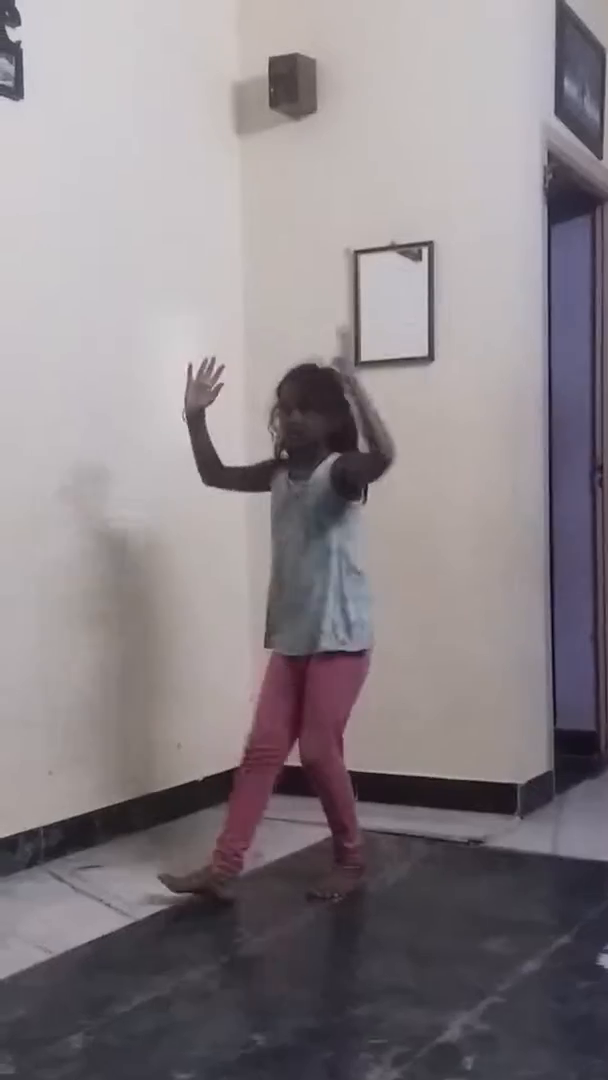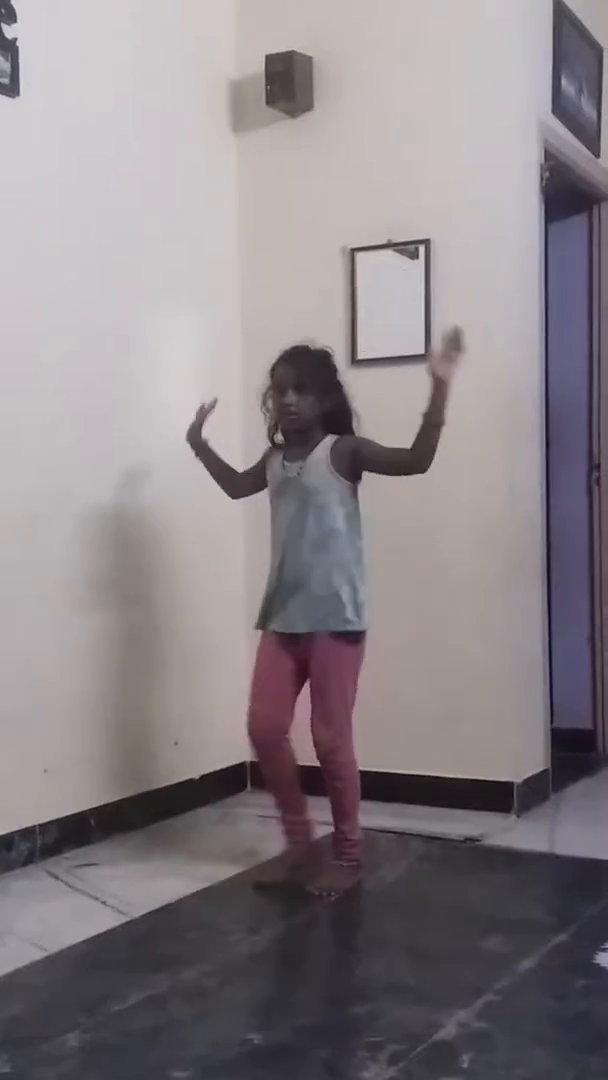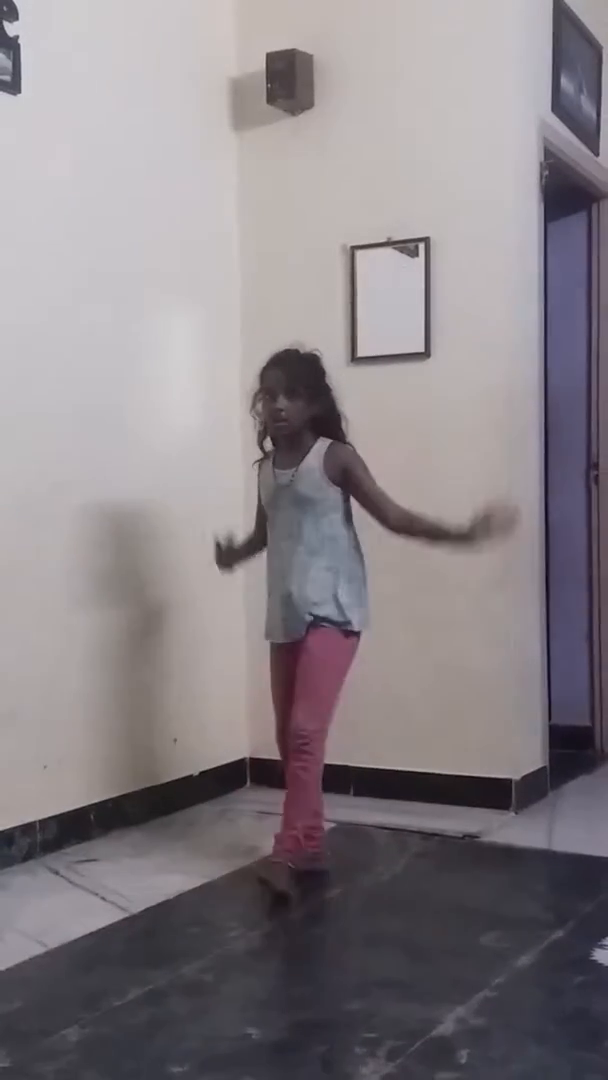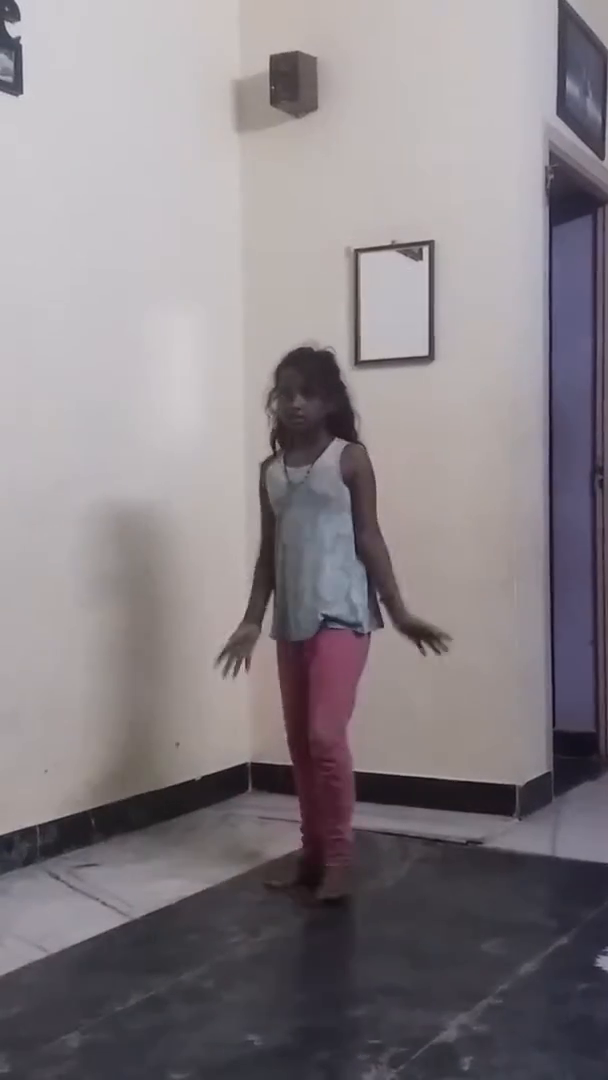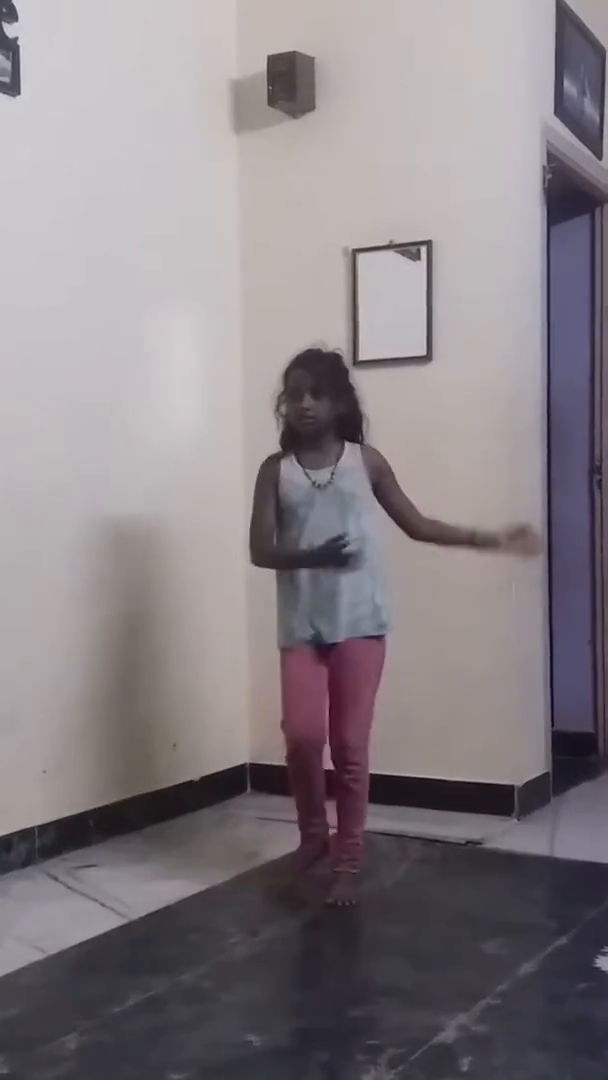
dt=0.3s
person 1, frame 1
left shoulder: (341, 471)
right shoulder: (277, 473)
left elbow: (383, 456)
right elbow: (216, 475)
left wrist: (352, 386)
right wrist: (195, 414)
left hip: (340, 635)
right hip: (288, 635)
left knee: (319, 752)
right knee: (262, 749)
left ankle: (351, 861)
right ankle: (222, 868)
person 1, frame 2
left shoulder: (342, 451)
right shoulder: (274, 457)
left elbow: (417, 459)
right elbow: (236, 485)
left wrist: (439, 386)
right wrist: (199, 444)
left hip: (336, 616)
right hip: (282, 614)
left knee: (331, 737)
right knee: (265, 727)
left ankle: (347, 856)
right ankle: (300, 846)
person 1, frame 3
left shoulder: (337, 458)
right shoulder: (266, 469)
left elbow: (392, 517)
left wrist: (460, 534)
right wrist: (236, 554)
left hip: (333, 613)
right hip: (284, 617)
left knee: (307, 730)
right knee: (288, 737)
left ankle: (288, 852)
right ankle: (310, 844)
person 1, frame 4
left shoulder: (350, 458)
right shoulder: (270, 470)
left elbow: (369, 540)
right elbow: (269, 552)
left wrist: (400, 613)
right wrist: (250, 623)
left hip: (341, 616)
right hip: (291, 621)
left knee: (325, 735)
right knee: (299, 742)
left ankle: (338, 857)
right ankle: (314, 850)
person 1, frame 5
left shoulder: (366, 461)
right shoulder: (275, 470)
left elbow: (415, 524)
right elbow: (261, 550)
left wrist: (488, 540)
right wrist: (312, 556)
left hip: (361, 621)
right hip: (302, 625)
left knee: (352, 747)
right knee: (303, 734)
left ankle: (346, 865)
right ankle: (312, 837)
